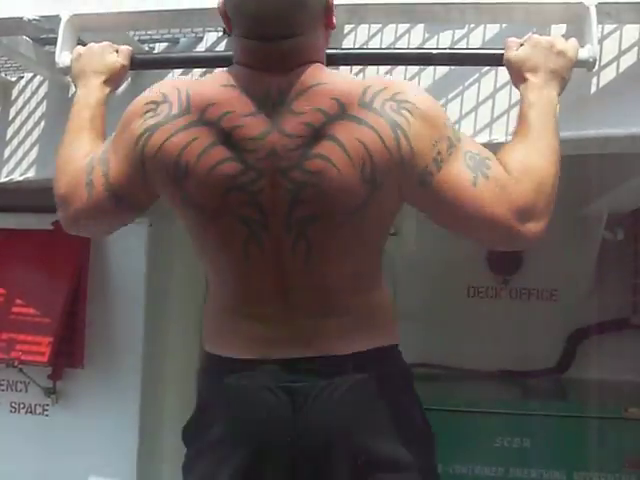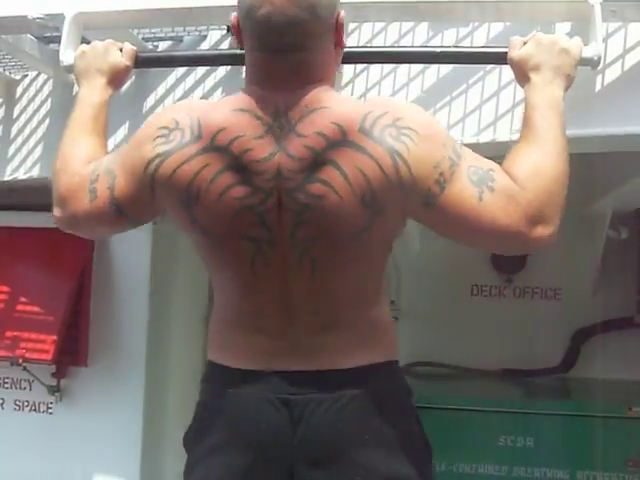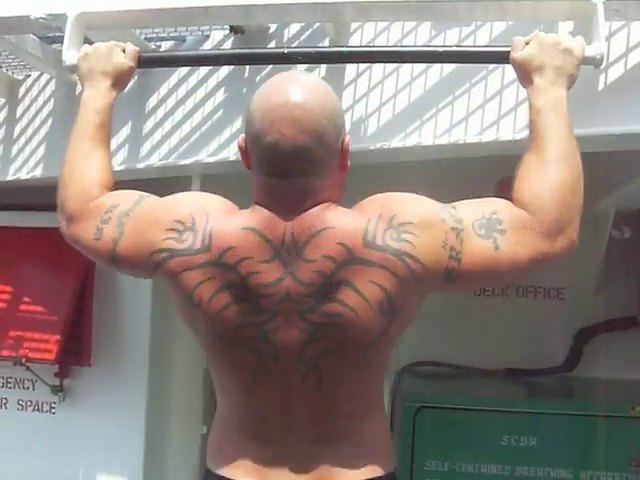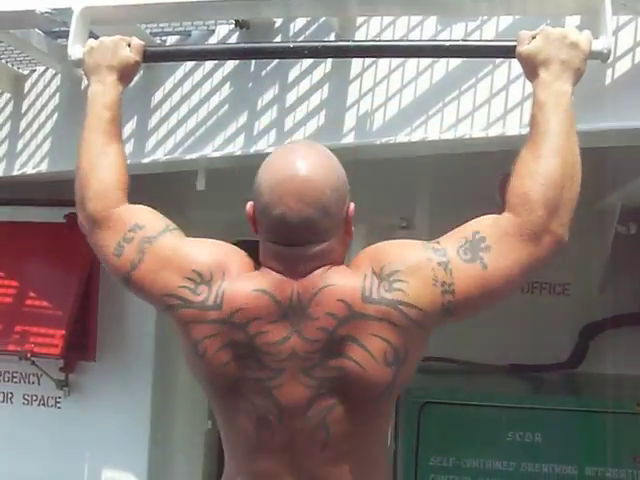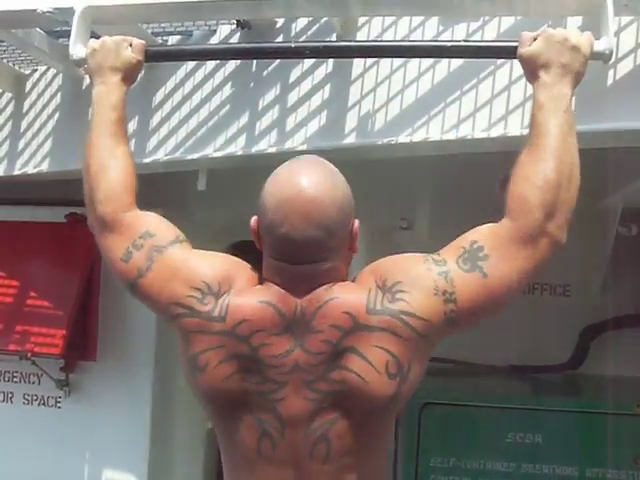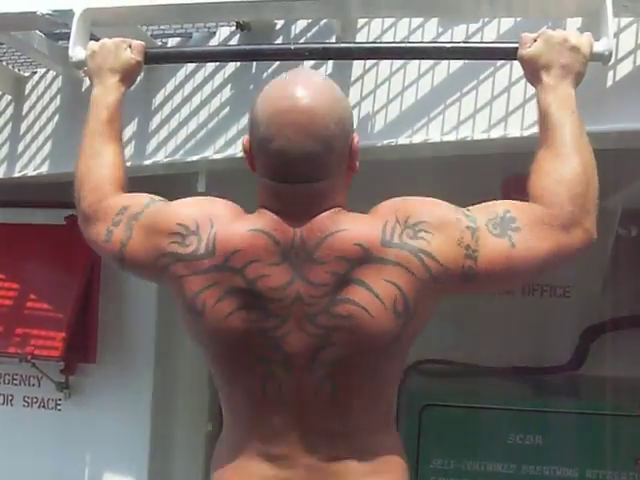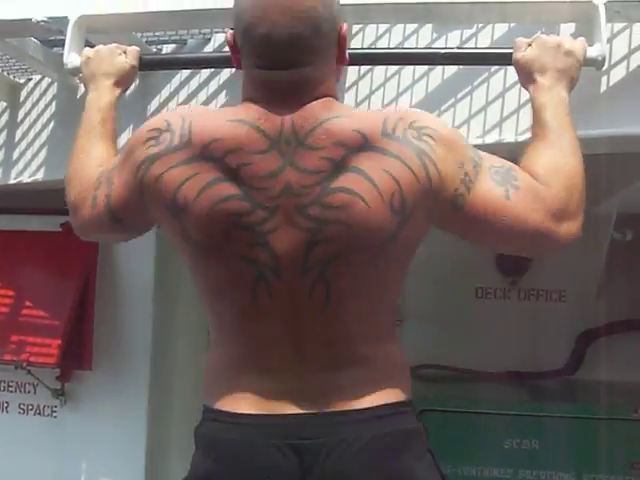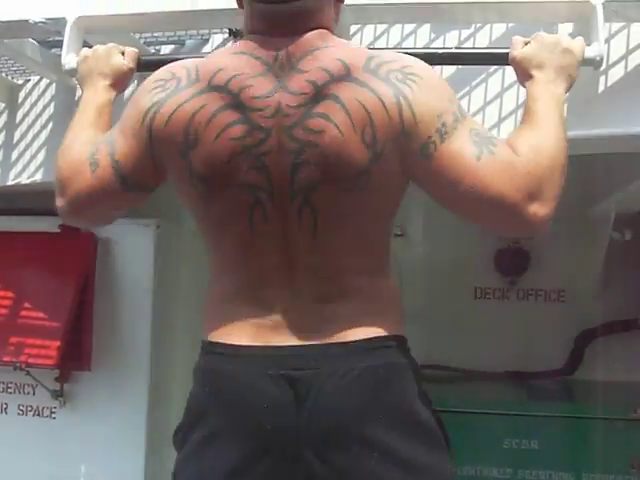
dt=0.2s
person 1, frame 1
left shoulder: (168, 114)
right shoulder: (388, 112)
left elbow: (73, 205)
right elbow: (525, 214)
left wrist: (92, 84)
right wrist: (540, 84)
left hip: (234, 394)
right hip: (359, 394)
person 1, frame 2
left shoulder: (180, 133)
right shoulder: (388, 132)
left elbow: (71, 205)
right elbow: (533, 219)
left wrist: (95, 82)
right wrist: (546, 82)
left hip: (237, 405)
right hip: (358, 409)
person 1, frame 3
left shoulder: (192, 233)
right shoulder: (392, 236)
left elbow: (77, 215)
right elbow: (550, 228)
left wrist: (99, 87)
right wrist: (549, 87)
person 1, frame 4
left shoulder: (211, 292)
right shoulder: (394, 293)
left elbow: (100, 212)
right elbow: (540, 223)
left wrist: (105, 81)
right wrist: (553, 81)
person 1, frame 5
left shoulder: (212, 308)
right shoulder: (397, 311)
left elbow: (110, 215)
right elbow: (539, 225)
left wrist: (109, 82)
right wrist: (554, 83)
person 1, frame 6
left shoulder: (200, 242)
right shoulder: (406, 244)
left elbow: (97, 211)
right elbow: (568, 221)
left wrist: (107, 85)
right wrist: (556, 84)
person 1, frame 7
left shoulder: (174, 145)
right shoulder: (404, 144)
left elbow: (86, 209)
right elbow: (557, 215)
left wrist: (103, 88)
right wrist: (550, 85)
person 1, frame 8
left shoulder: (173, 93)
right shoulder: (396, 85)
left elbow: (74, 198)
right elbow: (529, 202)
left wrist: (98, 86)
right wrist: (547, 81)
left hip: (232, 388)
right hip: (366, 386)
